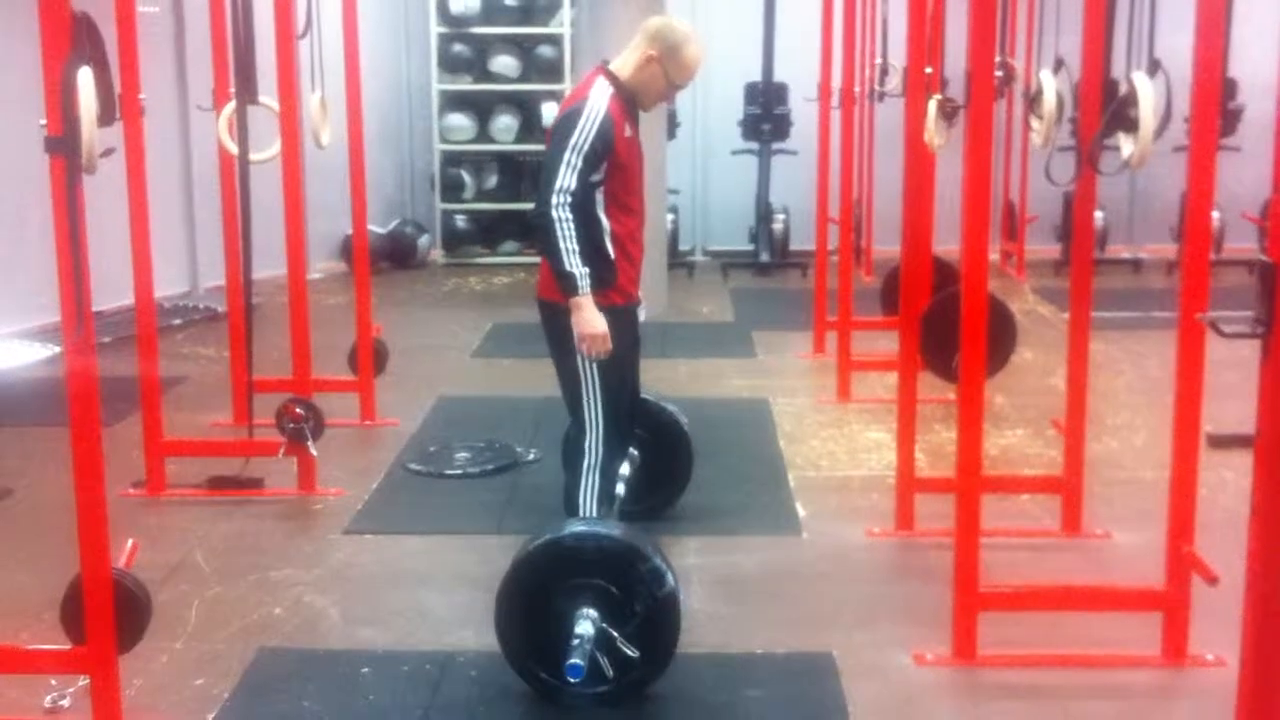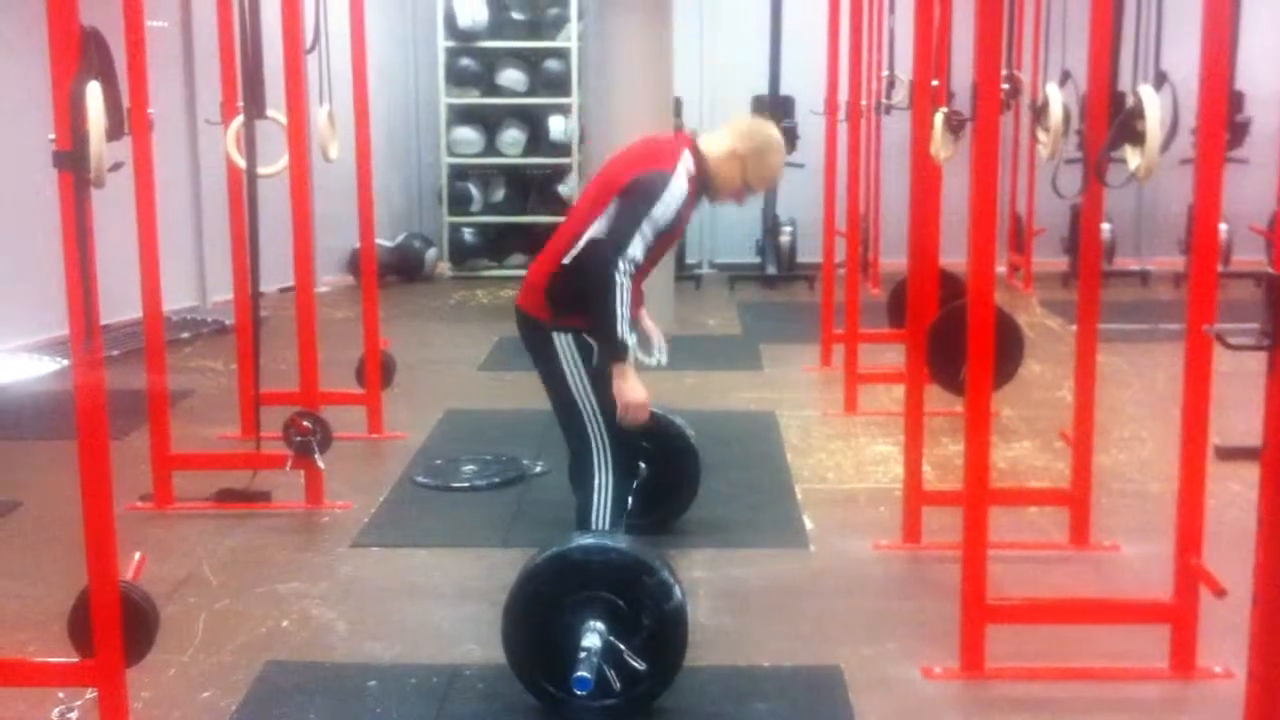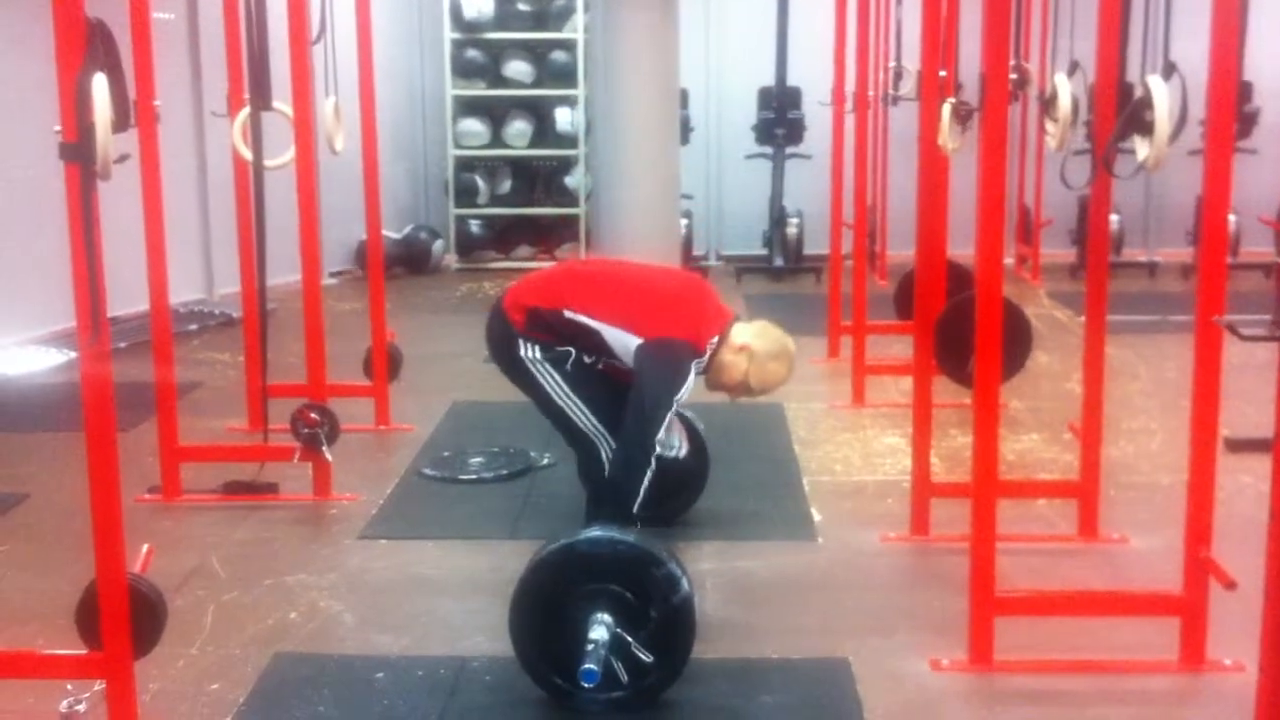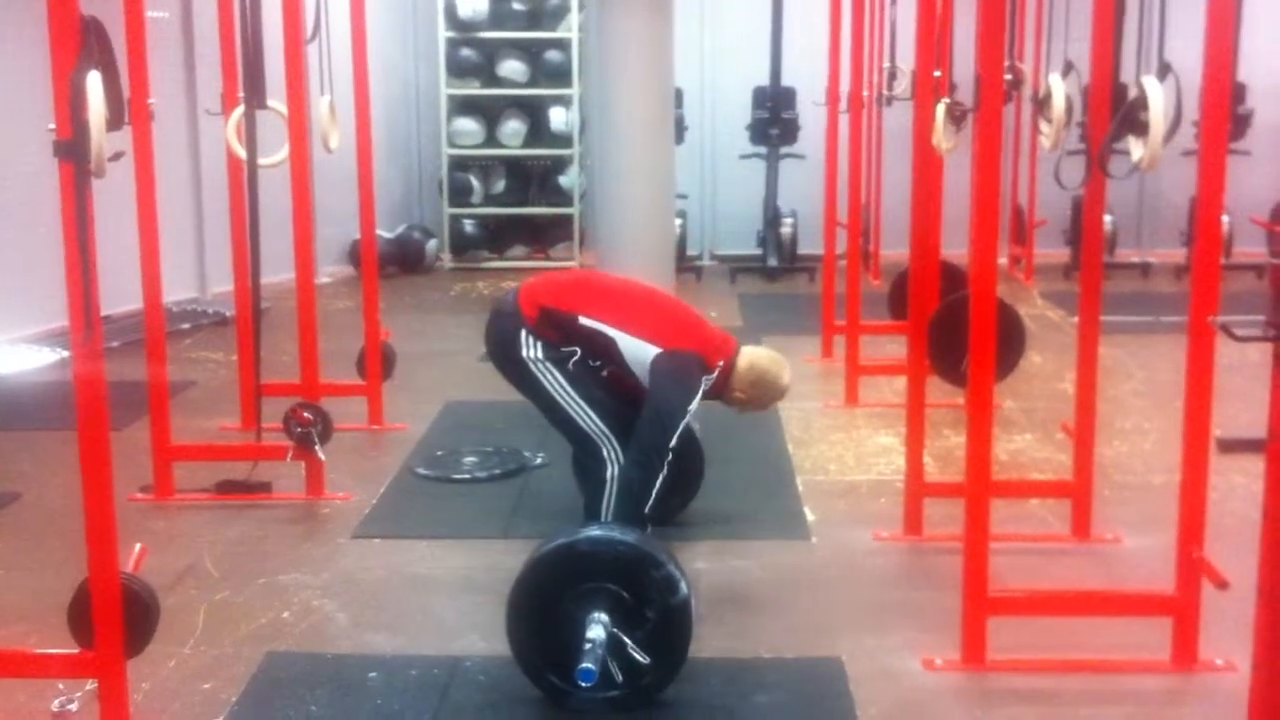
dt=1s
person 1, frame 1
left shoulder: (620, 107)
right shoulder: (592, 110)
right elbow: (553, 208)
right wrist: (581, 302)
left hip: (613, 297)
right hip: (587, 306)
left knee: (620, 418)
right knee: (598, 430)
left ankle: (601, 524)
person 1, frame 2
left shoulder: (679, 161)
right shoulder: (671, 179)
right elbow: (615, 266)
left wrist: (636, 309)
right wrist: (623, 370)
left hip: (573, 308)
right hip: (556, 317)
left knee: (626, 424)
right knee: (604, 445)
left ankle: (610, 536)
person 1, frame 3
left shoulder: (705, 312)
right shoulder: (678, 353)
right elbow: (637, 448)
left wrist: (665, 416)
left hip: (550, 313)
right hip: (523, 328)
left knee: (627, 421)
right knee: (607, 449)
person 1, frame 4
left shoulder: (705, 347)
right shoulder: (687, 371)
right elbow: (649, 454)
left hip: (544, 311)
right hip: (524, 329)
left knee: (627, 429)
right knee: (610, 451)
